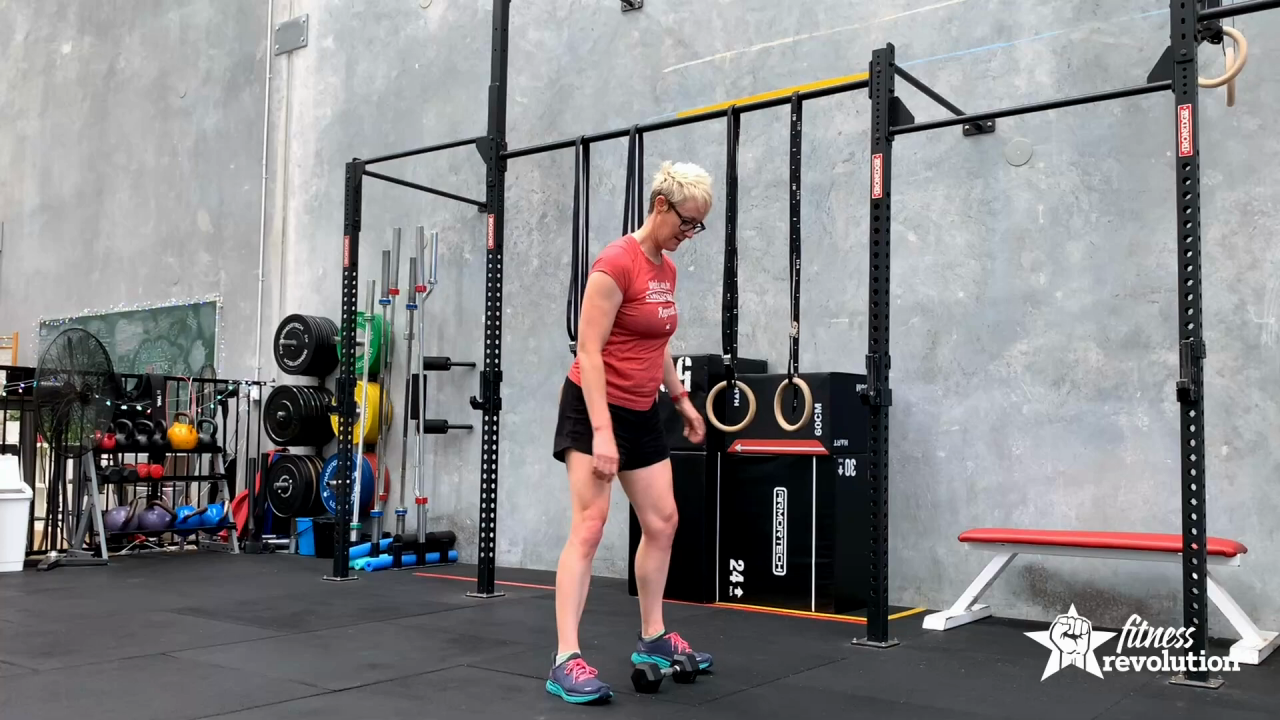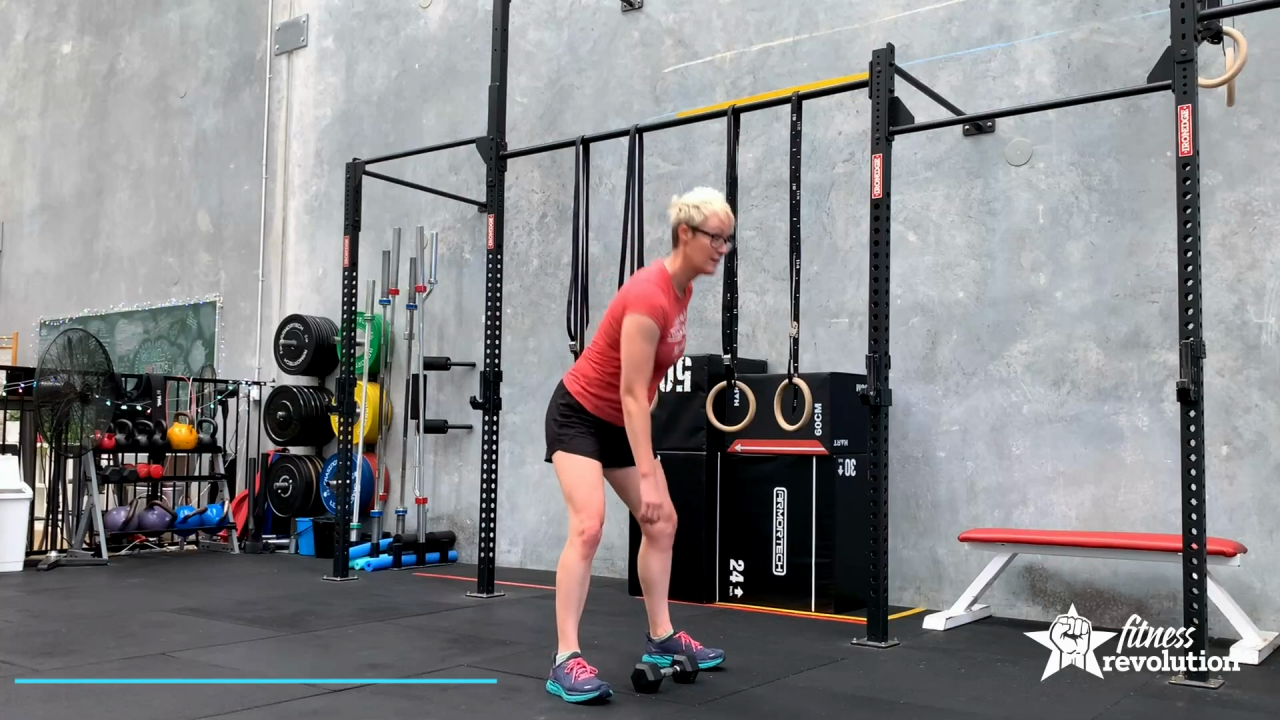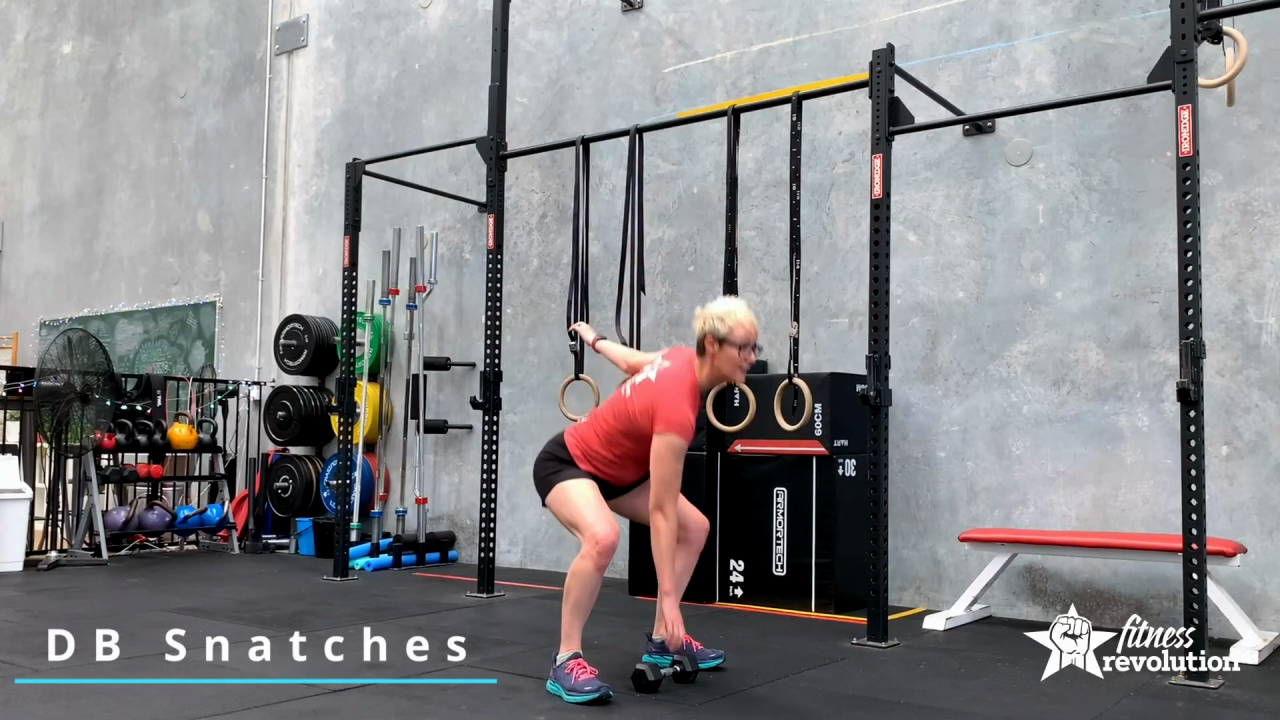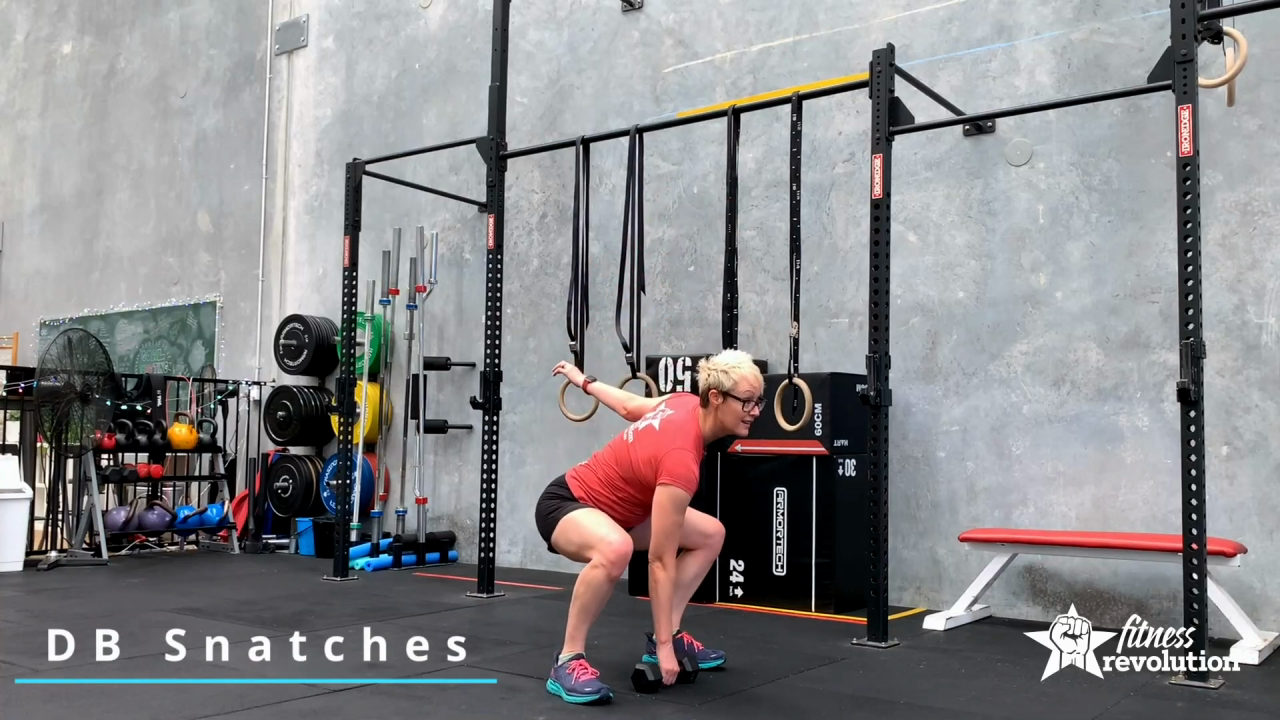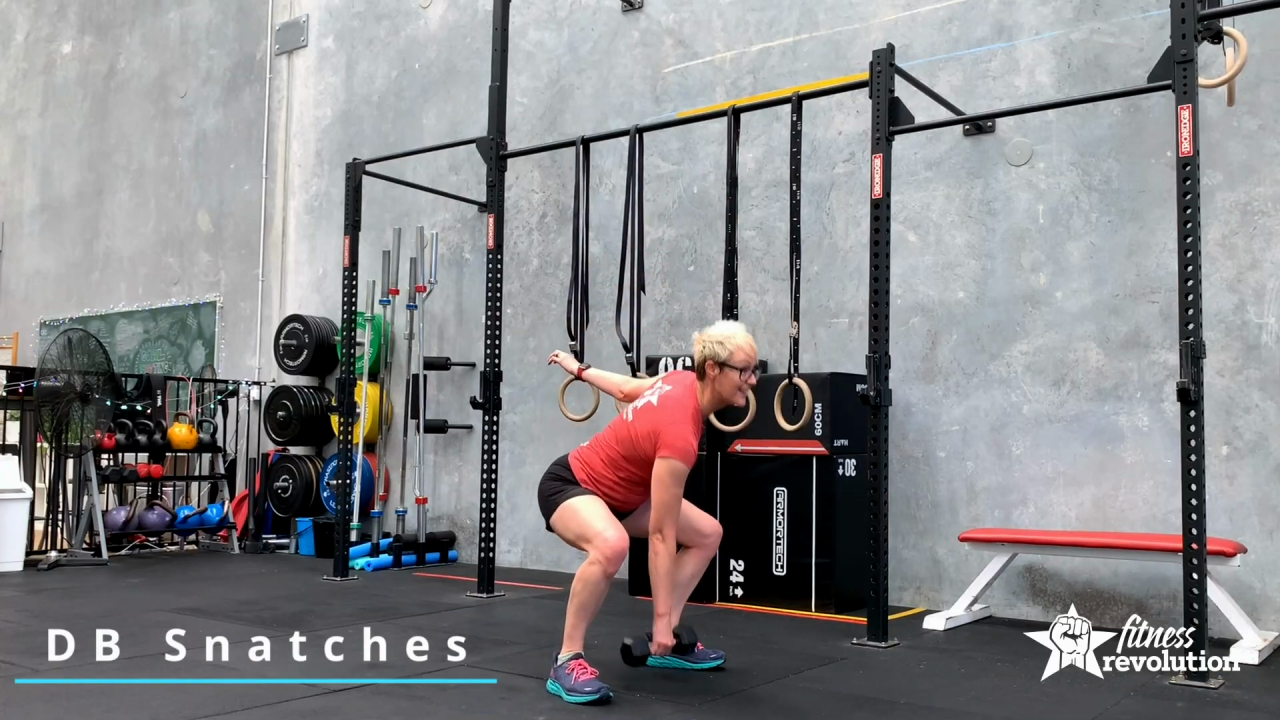
dt=0.3s
person 1, frame 1
left shoulder: (666, 268)
right shoulder: (616, 262)
right elbow: (589, 353)
left wrist: (683, 401)
right wrist: (602, 434)
left hip: (641, 411)
right hip: (594, 409)
left knee: (662, 522)
right knee: (590, 525)
left ankle: (652, 638)
right ankle: (565, 660)
person 1, frame 2
left shoulder: (680, 286)
right shoulder: (650, 297)
right elbow: (633, 395)
right wrist: (648, 475)
left hip: (618, 419)
right hip: (580, 414)
left knee: (663, 522)
right knee: (588, 526)
left ankle: (662, 639)
right ankle: (566, 659)
person 1, frame 3
left shoulder: (685, 359)
right shoulder: (677, 408)
left elbow: (632, 362)
right elbow: (662, 513)
left wrist: (596, 340)
right wrist: (668, 598)
left hip: (612, 468)
right hip: (565, 465)
left knee: (696, 529)
right knee: (602, 538)
left ankle: (662, 638)
right ankle: (567, 659)
person 1, frame 4
left shoulder: (686, 405)
right shoulder: (681, 461)
left elbow: (631, 407)
right elbow: (661, 561)
left wrist: (585, 381)
right wrist: (665, 650)
left hip: (608, 501)
right hip: (564, 504)
left knee: (711, 534)
right knee: (615, 549)
left ankle: (666, 635)
right ankle: (569, 661)
person 1, frame 5
left shoulder: (686, 384)
right shoulder: (679, 432)
left elbow: (630, 387)
right elbow: (661, 534)
left wrist: (580, 368)
right wrist: (661, 619)
right hip: (570, 485)
left knee: (708, 534)
right knee: (611, 546)
left ankle: (663, 644)
right ankle: (567, 661)
